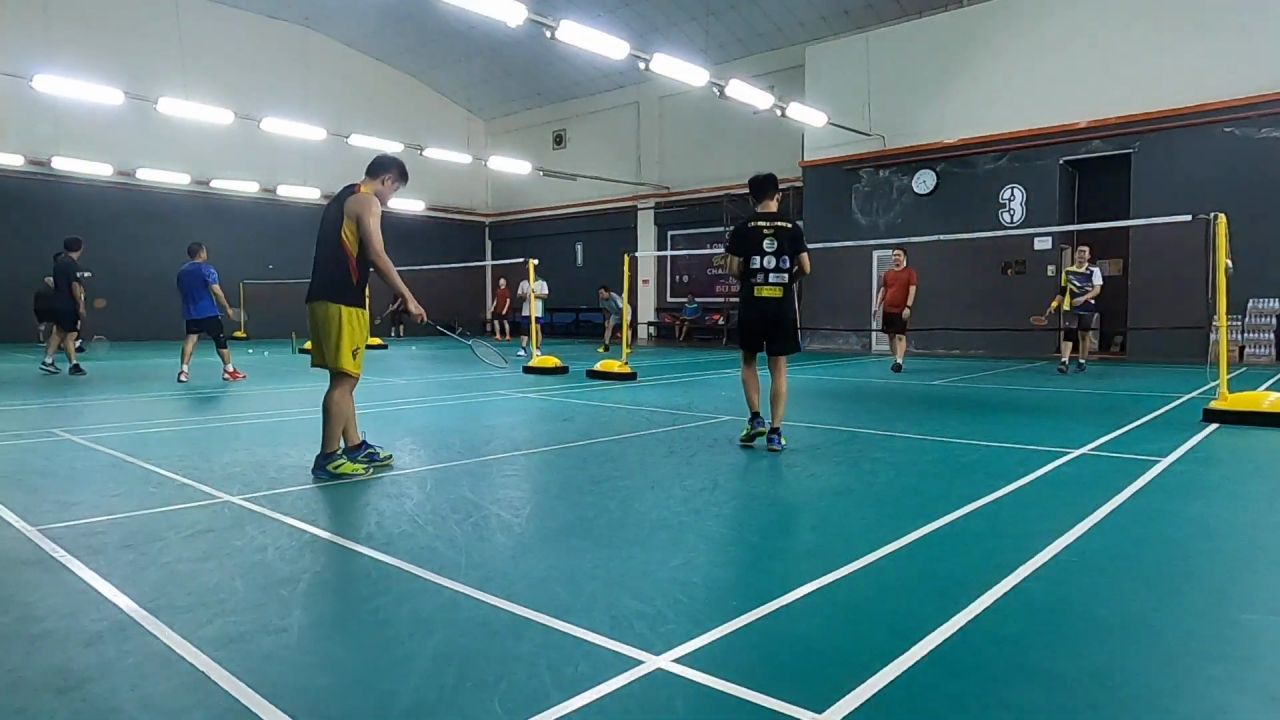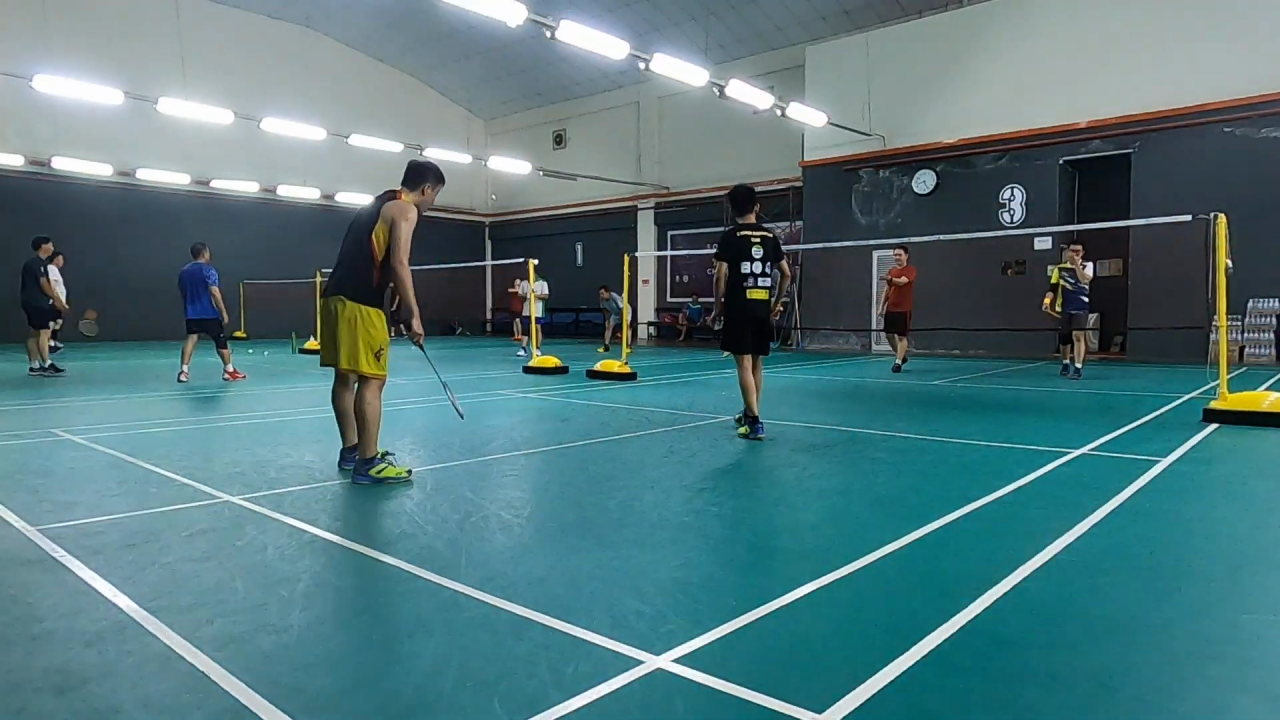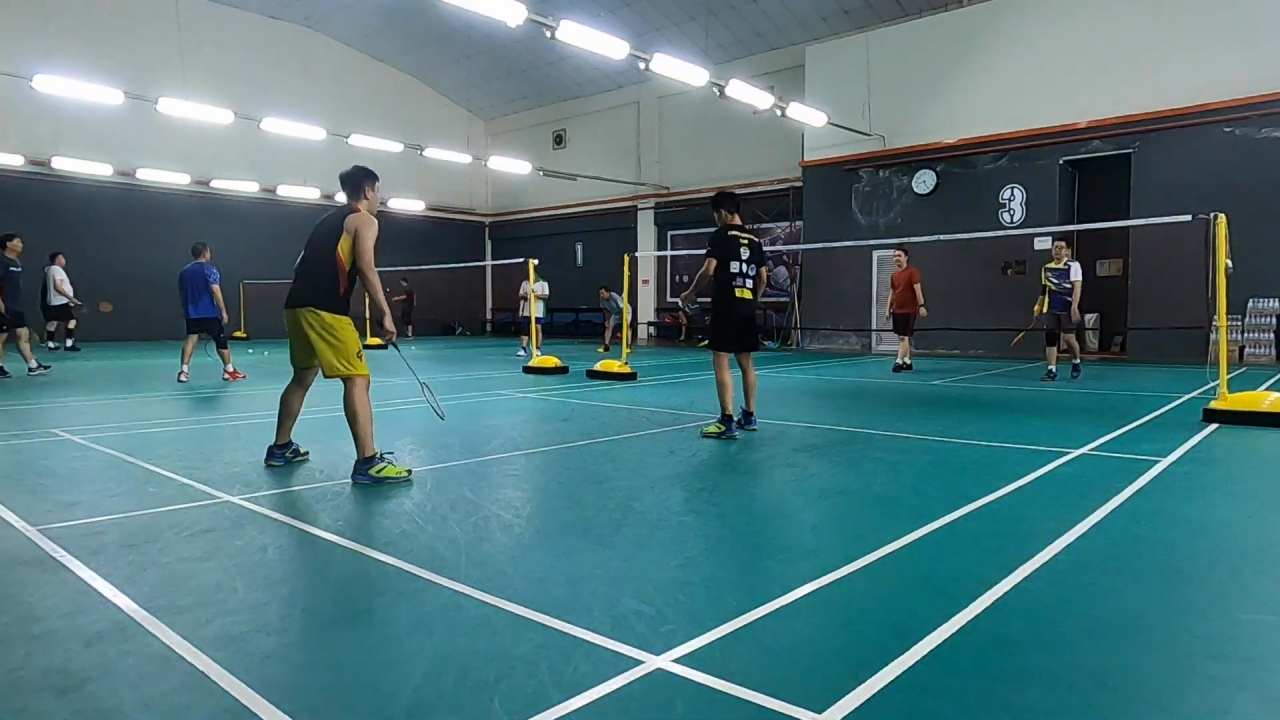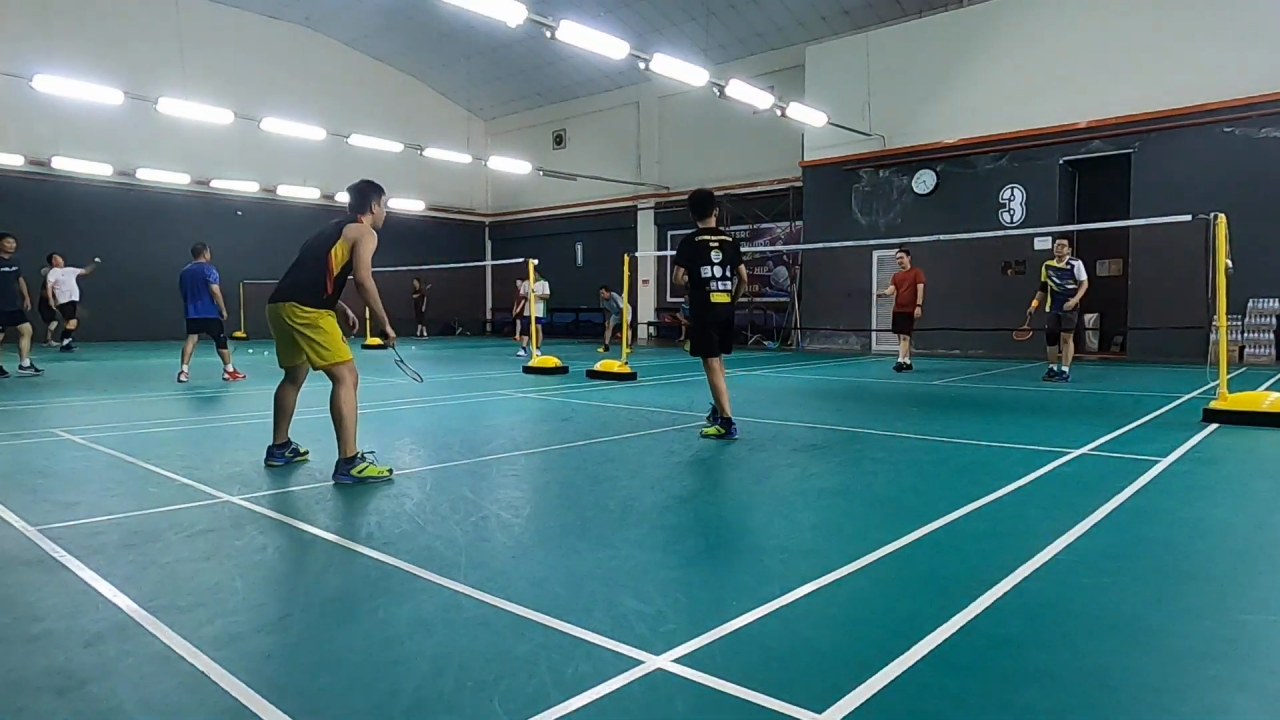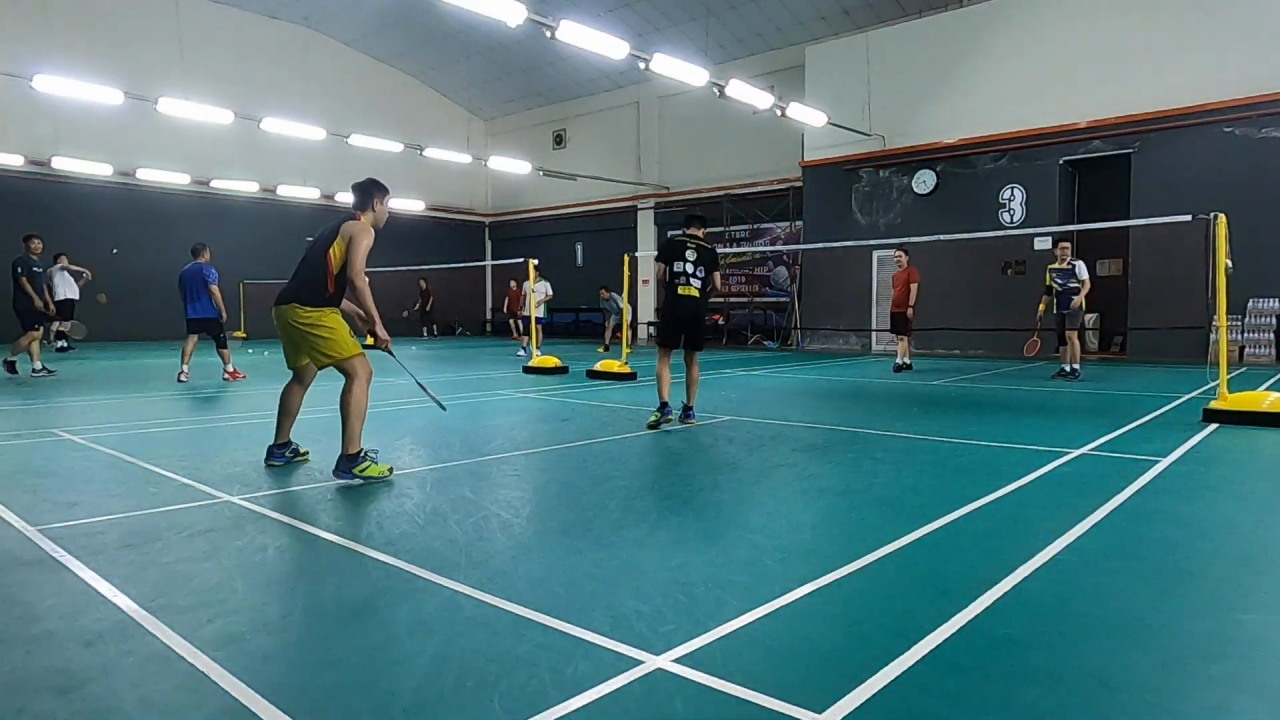
dt=0.7s
person 1, frame 1
left shoulder: (341, 200)
right shoulder: (367, 202)
right elbow: (377, 256)
right wrist: (408, 298)
left hip: (321, 298)
right hip: (341, 302)
left knee: (345, 376)
right knee: (344, 378)
left ankle: (354, 446)
right ankle: (330, 457)
person 1, frame 2
left shoulder: (377, 205)
right shoulder: (406, 209)
right elbow: (399, 264)
right wrist: (413, 315)
left hip: (336, 296)
right hip: (359, 302)
left knee: (346, 377)
right knee: (372, 379)
left ankle: (351, 450)
right ankle: (367, 463)
person 1, frame 3
left shoulder: (328, 221)
right shoulder: (365, 220)
left elbow: (304, 265)
right elbow: (366, 270)
right wrist: (385, 315)
left hip: (296, 306)
right hip: (325, 310)
left knee: (303, 377)
right knee: (358, 381)
left ankle: (280, 448)
right ankle: (369, 463)
person 1, frame 4
left shoulder: (334, 229)
right shoulder: (365, 232)
right elbow: (363, 279)
left wrist: (341, 308)
right wrist: (385, 323)
left hip: (280, 304)
right hip: (304, 309)
left knee: (294, 375)
right knee: (346, 376)
left ankle: (279, 447)
right ankle: (349, 462)
person 1, frame 5
left shoulder: (339, 227)
right shoulder: (362, 229)
right elbow: (355, 278)
left wrist: (359, 314)
right wrist: (375, 325)
left hip: (289, 307)
right hip: (310, 311)
left knee: (303, 376)
right knee: (360, 372)
left ankle: (281, 447)
right ankle: (352, 459)
person 2, frame 1
left shoulder: (742, 229)
right shoulder: (791, 228)
left elbow: (734, 269)
right elbow: (805, 268)
left hip: (751, 305)
right hip: (782, 306)
left knee: (748, 362)
right knee: (778, 370)
left ankle: (755, 418)
right ankle: (775, 432)
person 2, frame 2
left shoulder: (731, 236)
right shoulder: (770, 237)
left elbow: (721, 275)
right elbow: (786, 273)
left wrist: (718, 305)
right wrist: (776, 302)
left hip: (739, 307)
right hip: (763, 308)
left knee: (744, 364)
right knee: (756, 363)
left ankle: (754, 423)
right ankle: (750, 414)
person 2, frame 3
left shoulder: (721, 235)
right shoulder: (754, 240)
left elbow: (708, 270)
right elbow: (762, 279)
left wrist: (690, 292)
left hip: (726, 307)
right hip: (748, 307)
left knee: (721, 362)
right knee: (746, 362)
left ankle: (727, 421)
right ankle: (749, 415)
person 2, frame 4
left shoulder: (690, 242)
right shoulder: (730, 241)
left elbow: (678, 279)
right elbow: (743, 279)
left hip: (704, 311)
right hip: (726, 310)
left knee: (712, 366)
right knee: (717, 362)
left ankle: (727, 423)
right ankle: (718, 412)
person 2, frame 5
left shoulder: (671, 243)
right shoulder: (709, 250)
left elbow: (660, 275)
right elbow: (717, 285)
left hip: (674, 306)
right hip: (698, 309)
left knee: (663, 357)
right knee: (691, 360)
left ankle: (664, 406)
right ankle: (689, 409)
